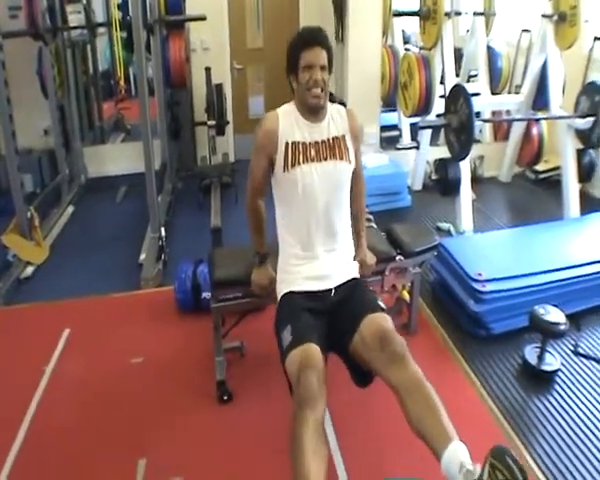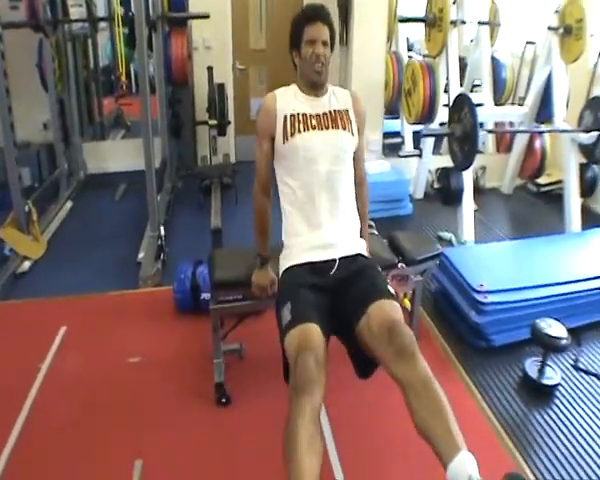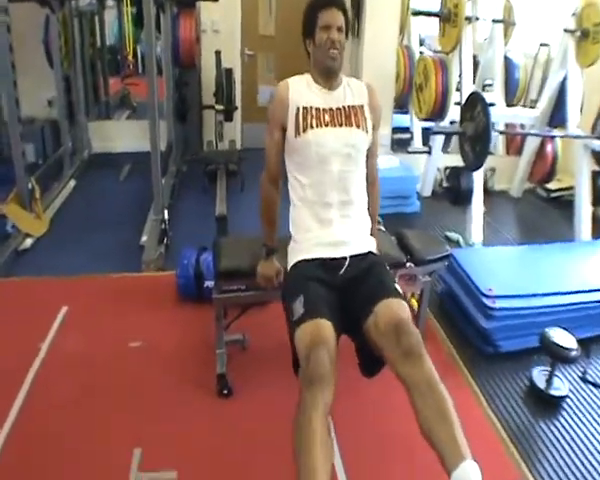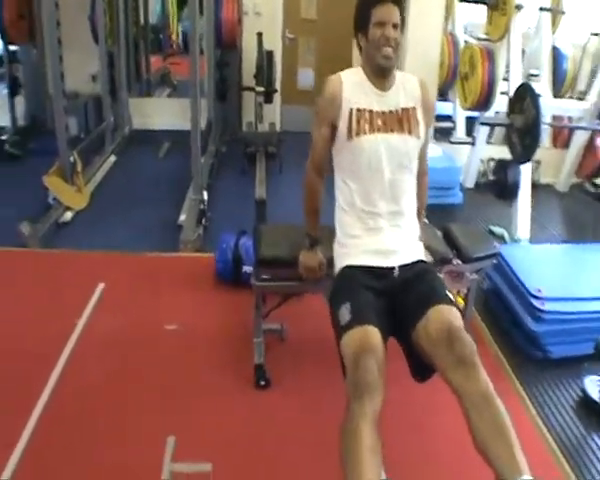
dt=0.2s
person 1, frame 1
left shoulder: (349, 122)
right shoulder: (272, 128)
right elbow: (255, 196)
right wrist: (261, 260)
left hip: (345, 278)
right hip: (298, 286)
left knee: (393, 349)
right knee: (309, 382)
person 1, frame 2
left shoulder: (351, 104)
right shoulder: (274, 107)
right elbow: (261, 190)
right wrist: (262, 261)
left hip: (352, 256)
right hip: (302, 262)
left knee: (400, 342)
right knee: (308, 369)
person 1, frame 3
left shoulder: (367, 96)
right shoulder: (286, 96)
right elbow: (270, 179)
right wrist: (268, 251)
left hip: (361, 252)
right hip: (311, 257)
left knee: (407, 343)
right knee: (318, 367)
person 1, frame 4
left shoulder: (421, 94)
right shoulder: (338, 91)
right elbow: (315, 171)
right wrist: (311, 242)
left hip: (410, 257)
right hip: (358, 260)
left knee: (461, 351)
right knee: (366, 376)
